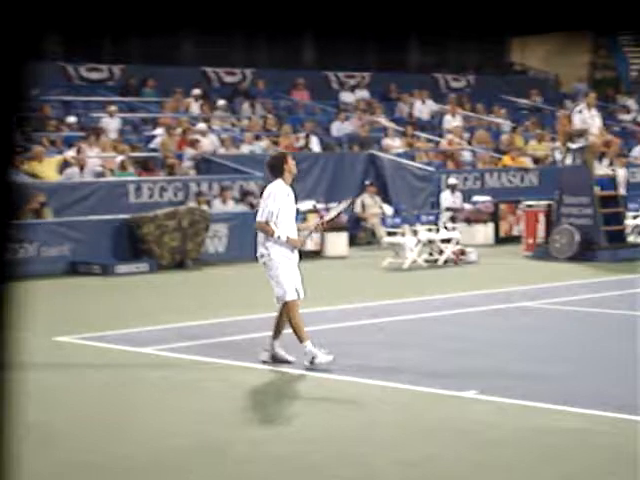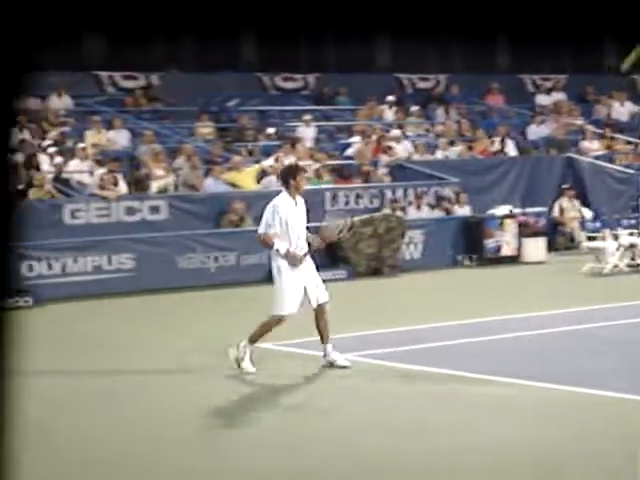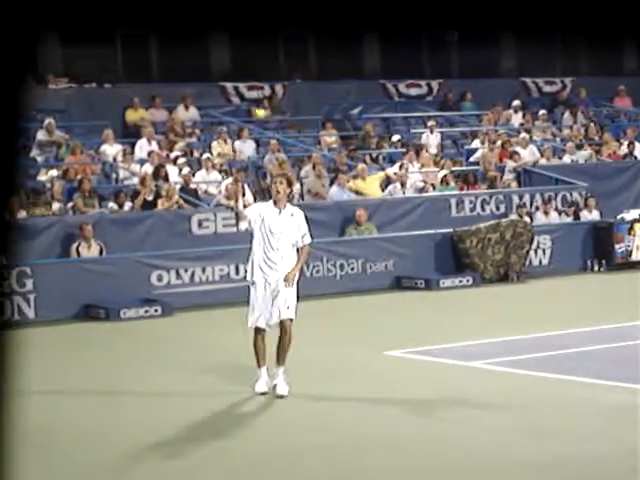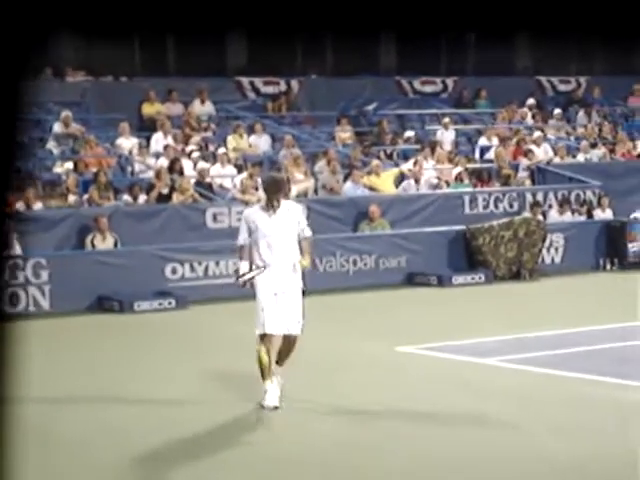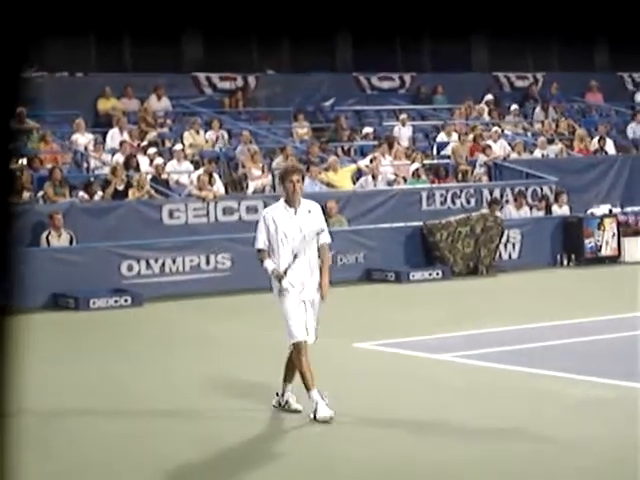
dt=1s
person 1, frame 1
left shoulder: (288, 191)
right shoulder: (274, 191)
right elbow: (261, 225)
right wrist: (287, 239)
left hip: (287, 255)
right hip: (275, 255)
left knee: (288, 302)
right knee: (291, 302)
left ankle: (273, 348)
right ankle: (310, 351)
person 1, frame 2
left shoulder: (300, 202)
right shoulder: (277, 206)
right elbow: (263, 237)
left wrist: (312, 239)
right wrist: (288, 253)
left hip: (305, 263)
right hip: (287, 267)
left knee: (321, 306)
right knee: (280, 316)
left ankle: (328, 353)
right ankle: (244, 349)
person 1, frame 3
left shoulder: (297, 214)
right shoulder: (260, 209)
left elbow: (305, 245)
right elbow: (243, 215)
left wrist: (296, 268)
right wrist: (239, 202)
left hip: (285, 279)
right hip: (261, 278)
left knee: (286, 324)
right knee: (259, 328)
left ankle: (280, 375)
right ankle: (263, 375)
person 1, frame 4
left shoulder: (295, 210)
right shoulder: (250, 215)
left elbow: (304, 235)
right elbow: (244, 246)
left wrist: (306, 256)
right wrist: (244, 269)
left hip: (290, 281)
right hip: (264, 282)
left knee: (292, 334)
right knee: (267, 333)
left ankle: (276, 369)
right ankle: (269, 387)
person 1, frame 5
left shoulder: (314, 209)
right shoulder: (269, 215)
left elbow: (324, 245)
right elbow: (261, 250)
left wrist: (325, 276)
right wrist: (273, 269)
left hip: (311, 286)
right hip: (287, 287)
left knee: (301, 344)
right knee: (300, 343)
left ankle: (284, 395)
right ankle: (317, 402)
